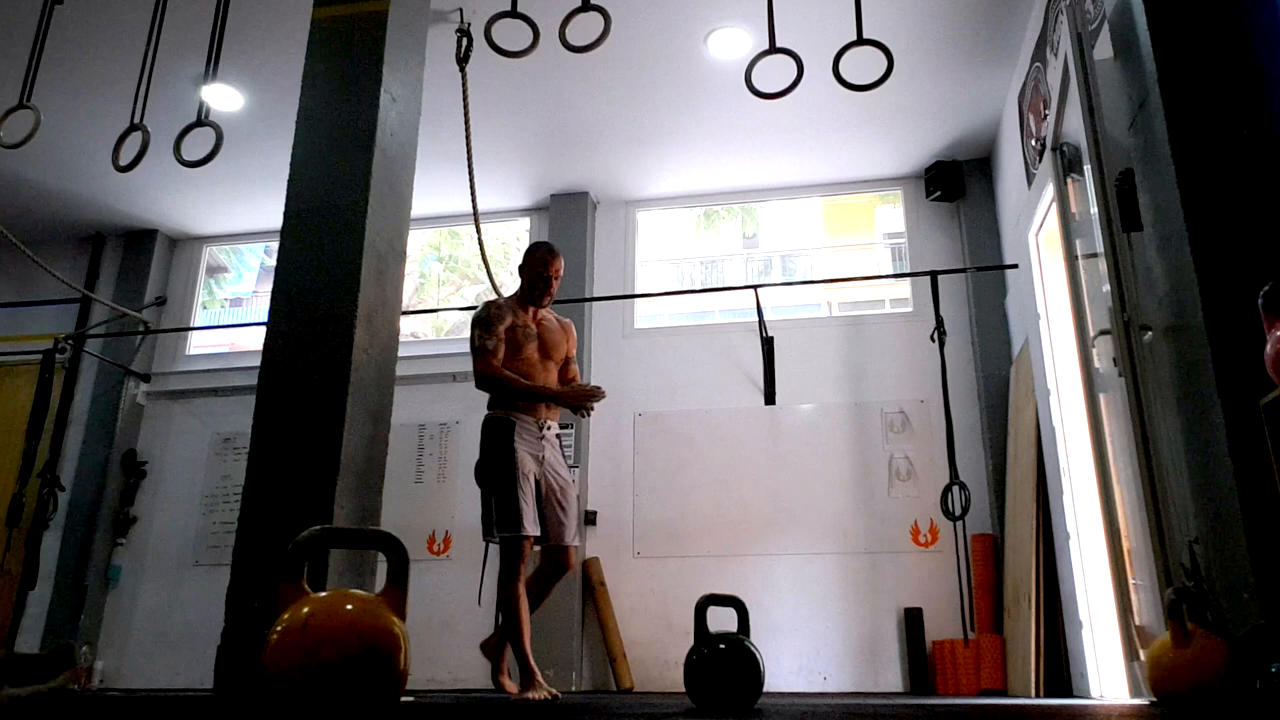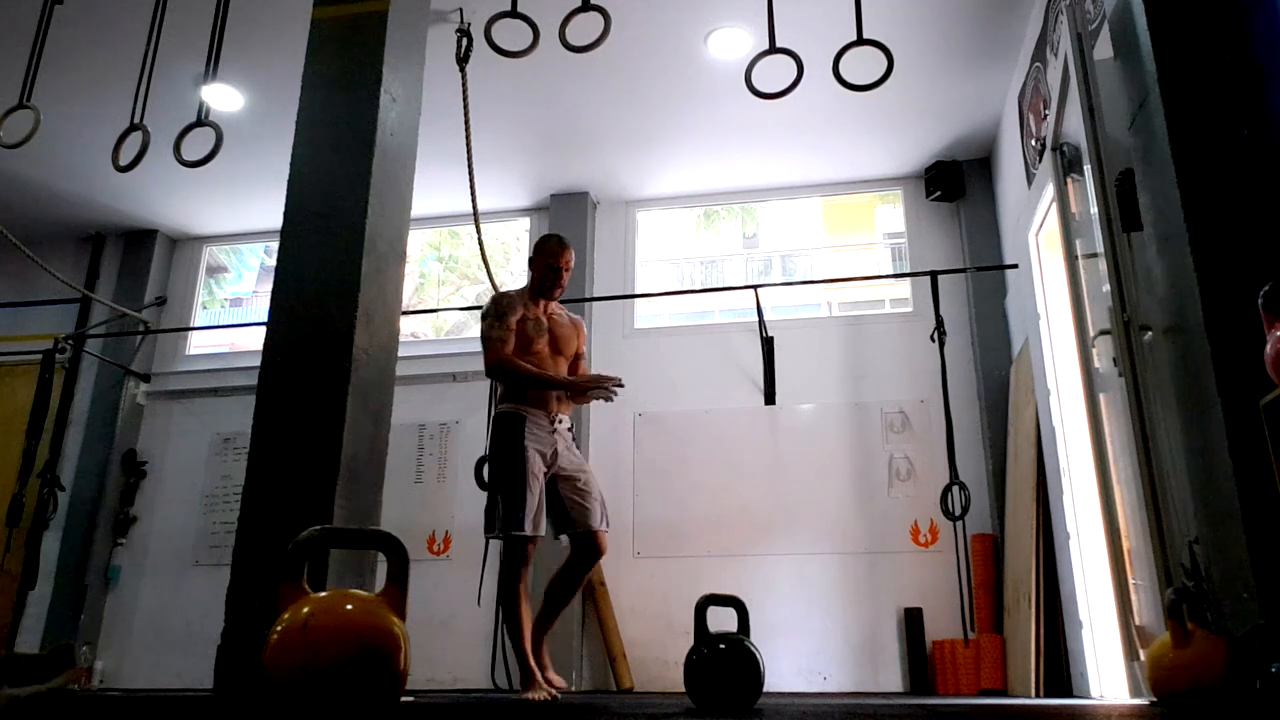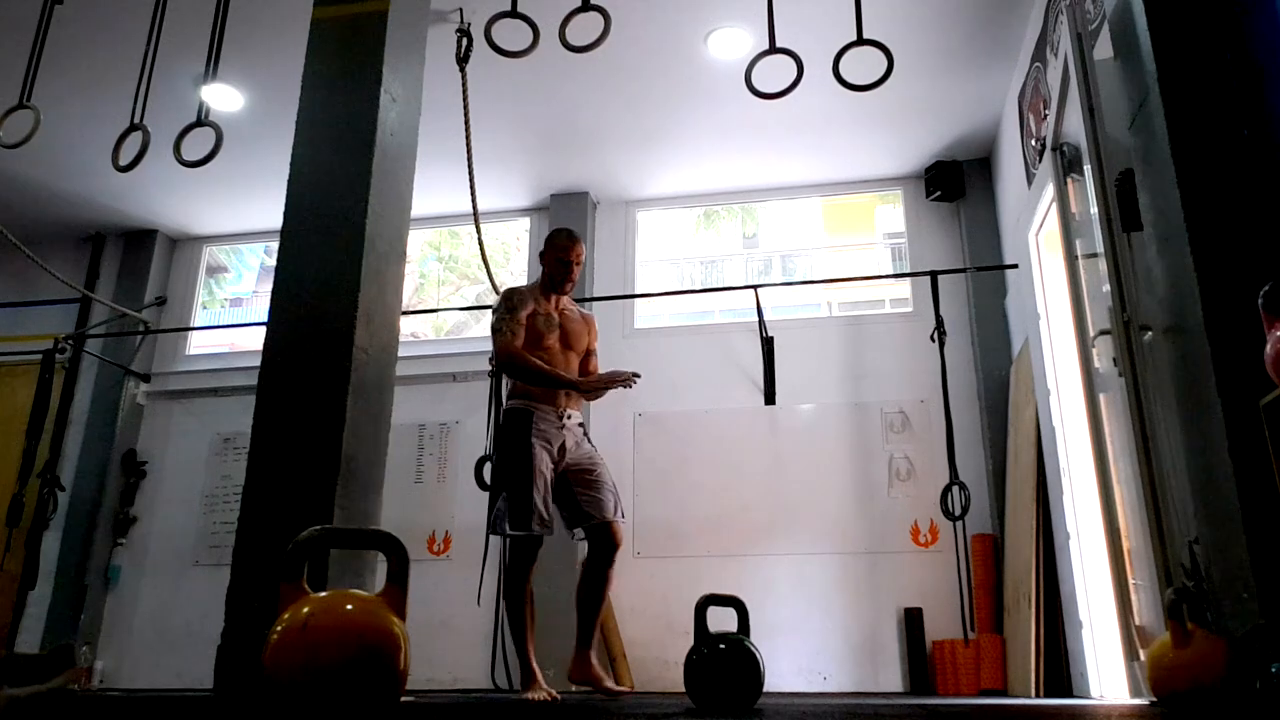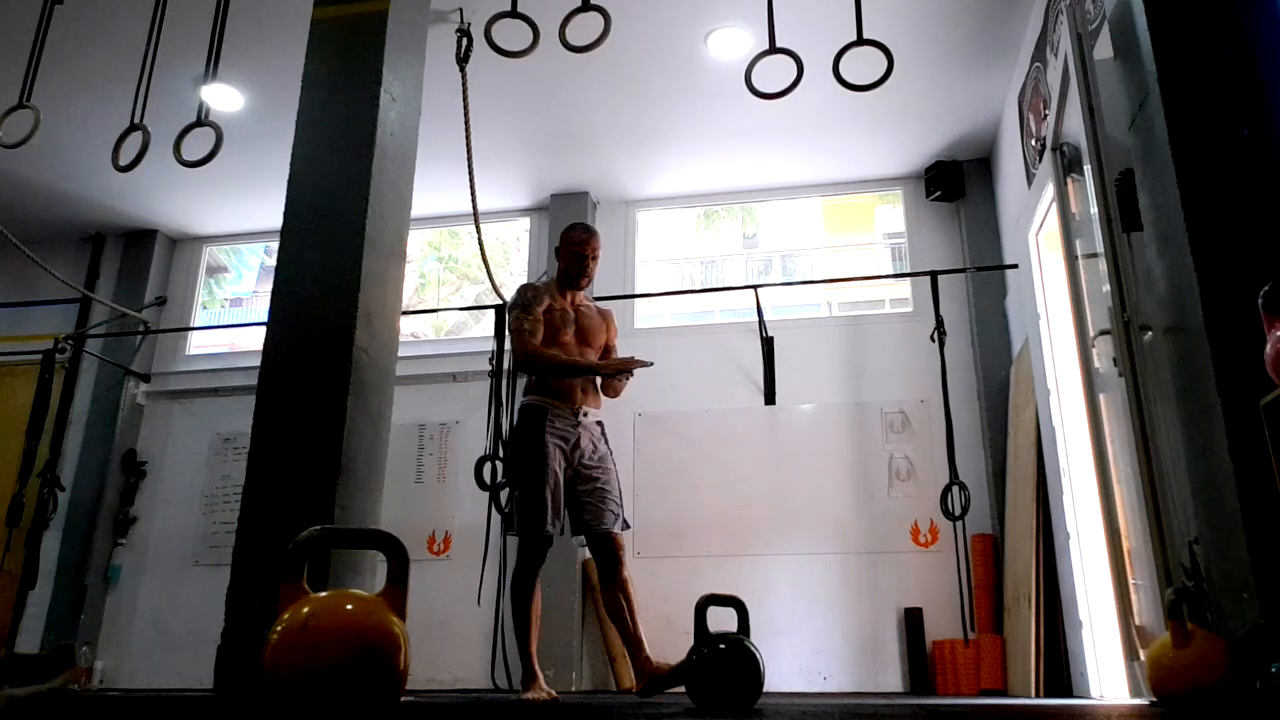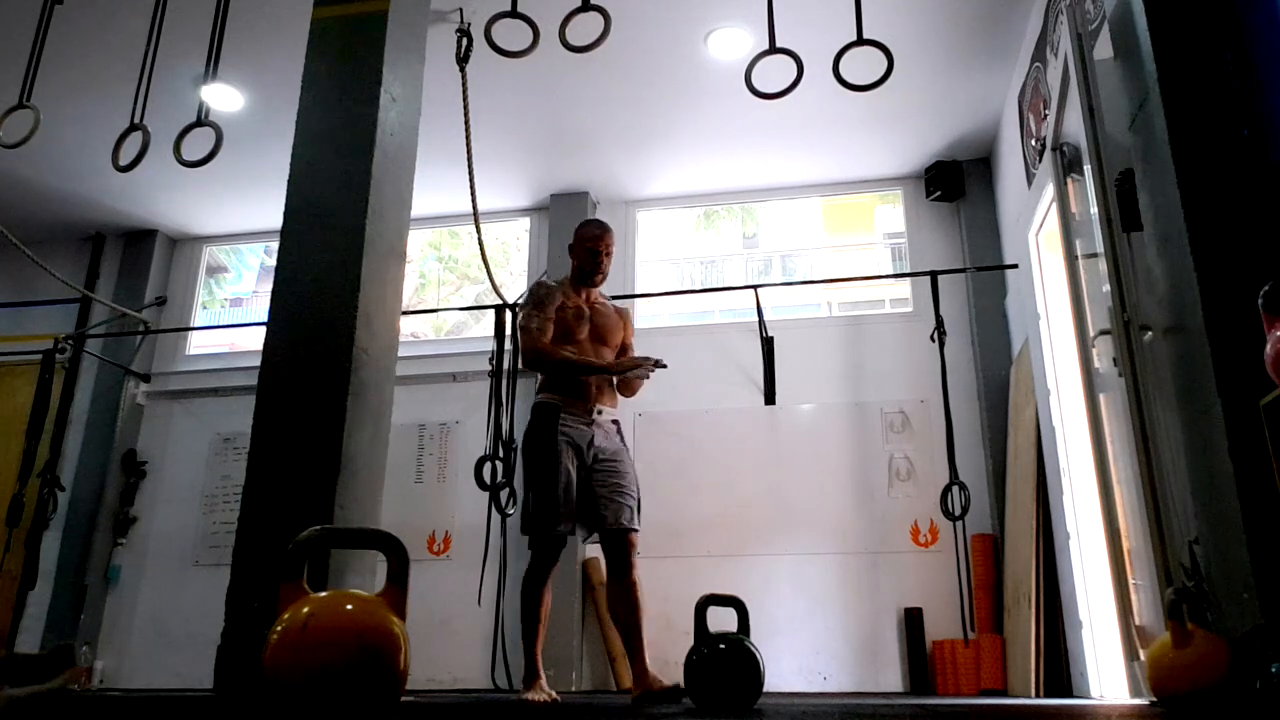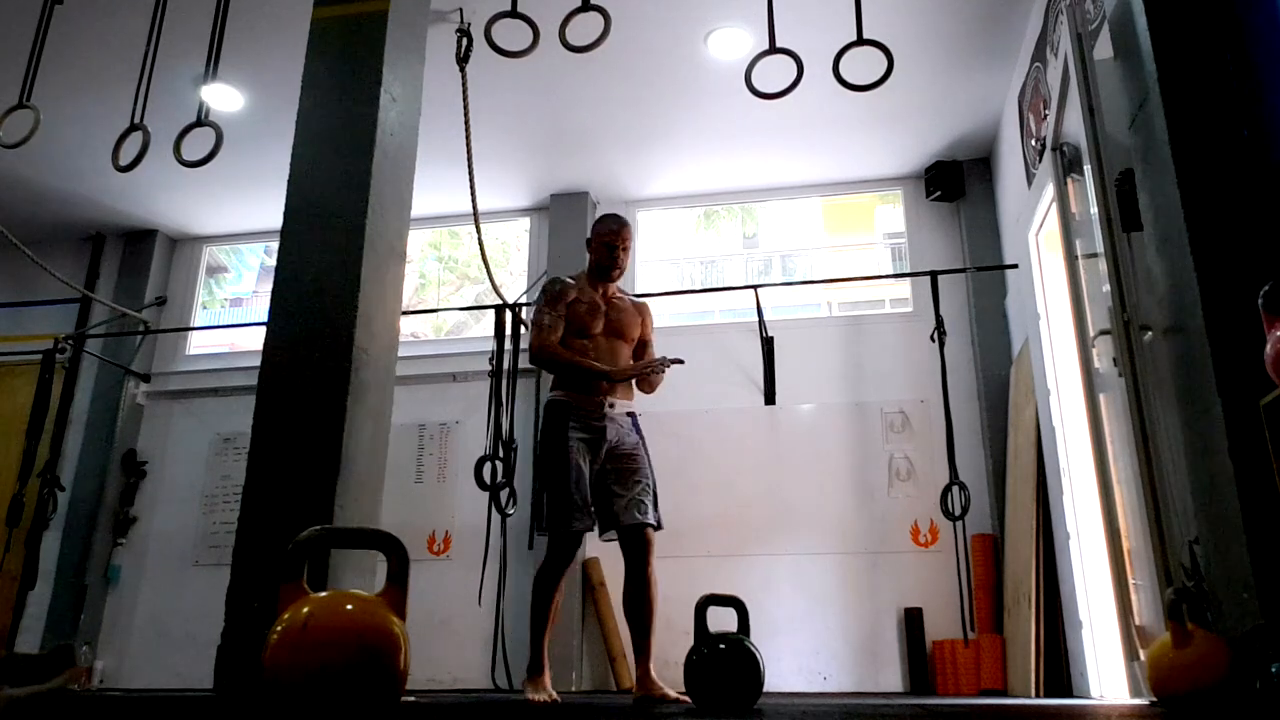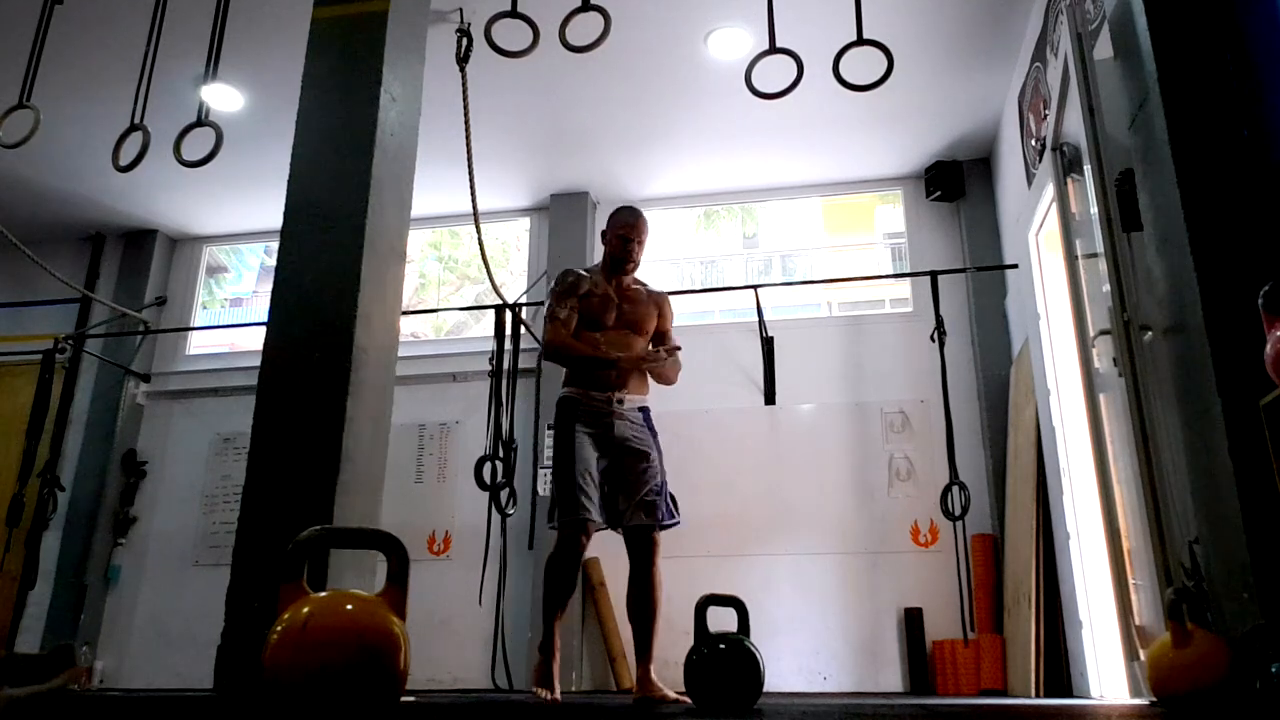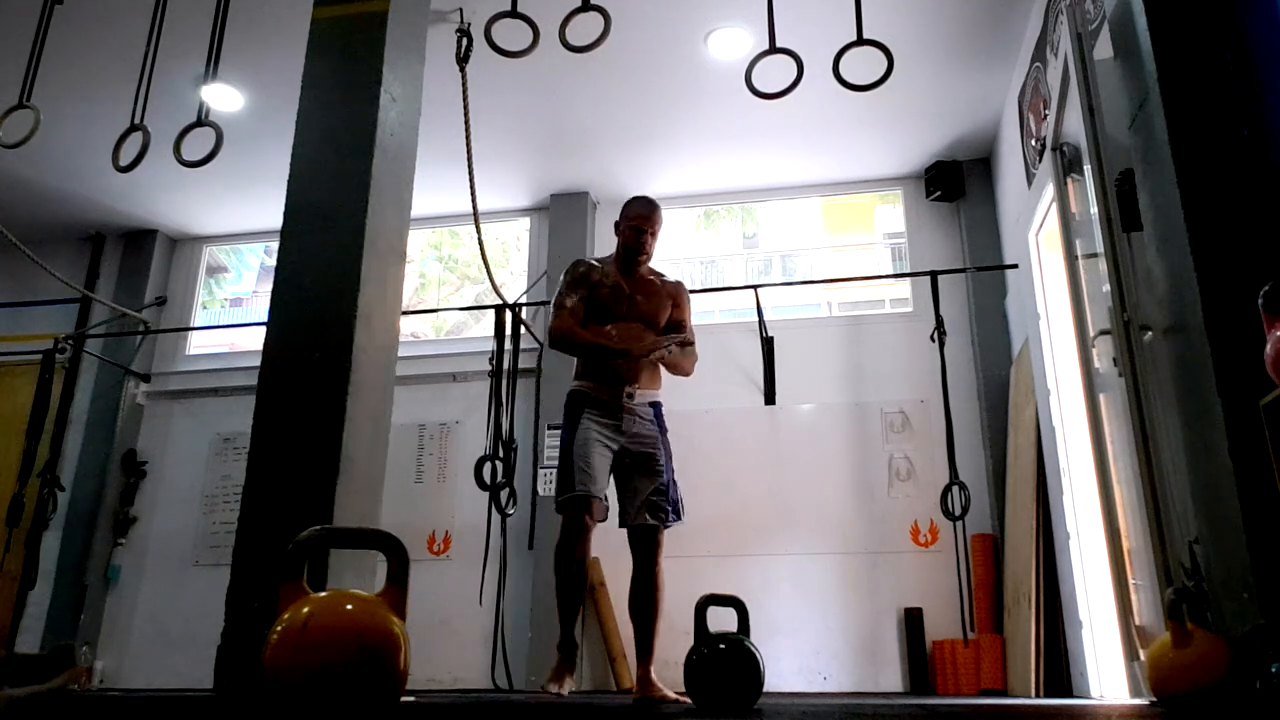
dt=0.1s
person 1, frame 1
left shoulder: (564, 329)
right shoulder: (496, 314)
right elbow: (486, 374)
left wrist: (579, 397)
right wrist: (554, 393)
left hip: (550, 439)
right hip: (509, 433)
left knee: (563, 557)
right knee: (519, 549)
left ankle: (498, 640)
right ankle: (527, 672)
person 1, frame 2
left shoulder: (573, 324)
right shoulder: (506, 306)
right elbow: (497, 363)
left wrist: (590, 388)
right wrist: (566, 382)
left hip: (562, 434)
right hip: (520, 426)
left knee: (593, 543)
right knee: (520, 548)
left ankle: (537, 646)
right ankle: (528, 672)
person 1, frame 3
left shoulder: (585, 320)
right shoulder: (517, 302)
right elbow: (507, 357)
left wrist: (601, 384)
right wrist: (582, 378)
left hip: (574, 430)
right hip: (530, 424)
left knee: (608, 536)
right knee: (525, 549)
left ankle: (584, 660)
right ankle: (530, 675)
person 1, frame 4
left shoulder: (603, 317)
right shoulder: (534, 297)
right elbow: (524, 353)
left wrist: (616, 377)
right wrist: (595, 367)
left hip: (592, 428)
right hip: (545, 420)
left knee: (610, 549)
right knee: (534, 547)
left ankle: (642, 665)
right ankle: (531, 675)
person 1, frame 5
left shoulder: (619, 314)
right shoulder: (546, 295)
right elbow: (533, 352)
left wrist: (634, 376)
right wrist: (601, 367)
left hip: (607, 428)
right hip: (558, 421)
left knee: (624, 546)
right knee: (547, 547)
left ankle: (642, 673)
right ankle: (534, 675)
person 1, frame 6
left shoulder: (638, 310)
right shoulder: (561, 292)
left elbow: (645, 380)
right elbow: (541, 350)
left wrist: (652, 372)
right wrist: (610, 372)
left hip: (624, 424)
right hip: (571, 418)
left knee: (641, 544)
right knee: (565, 542)
left ankle: (645, 677)
right ankle: (537, 670)
person 1, frame 7
left shoulder: (655, 300)
right shoulder: (574, 284)
left elbow: (672, 373)
right elbow: (553, 344)
left wrist: (657, 359)
right wrist: (619, 358)
left hip: (635, 419)
right hip: (582, 412)
left knee: (646, 543)
right knee: (575, 530)
left ankle: (645, 675)
right ankle: (547, 655)
person 1, frame 8
left shoulder: (671, 291)
right shoulder: (586, 274)
left elbow: (687, 362)
right elbow: (559, 333)
left wrist: (668, 350)
right wrist: (623, 348)
left hip: (646, 414)
right hip: (593, 404)
left knee: (650, 542)
right knee: (580, 516)
left ankle: (646, 676)
right ankle: (567, 648)
